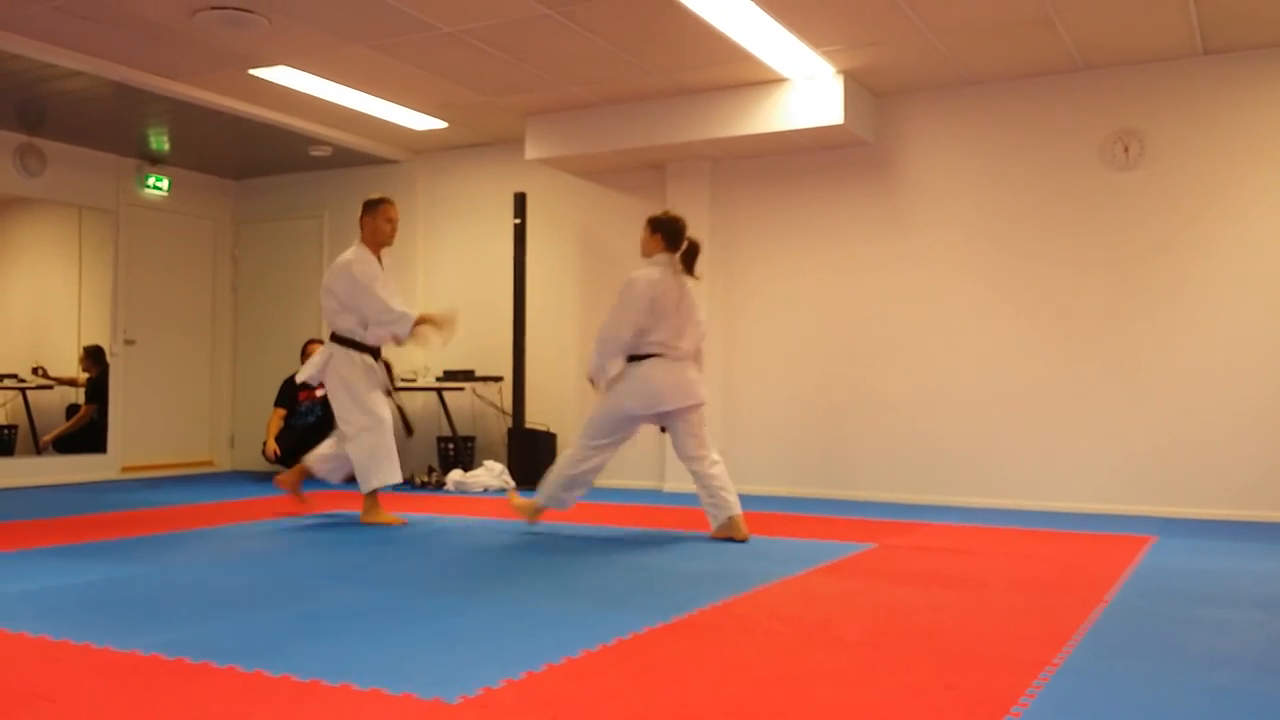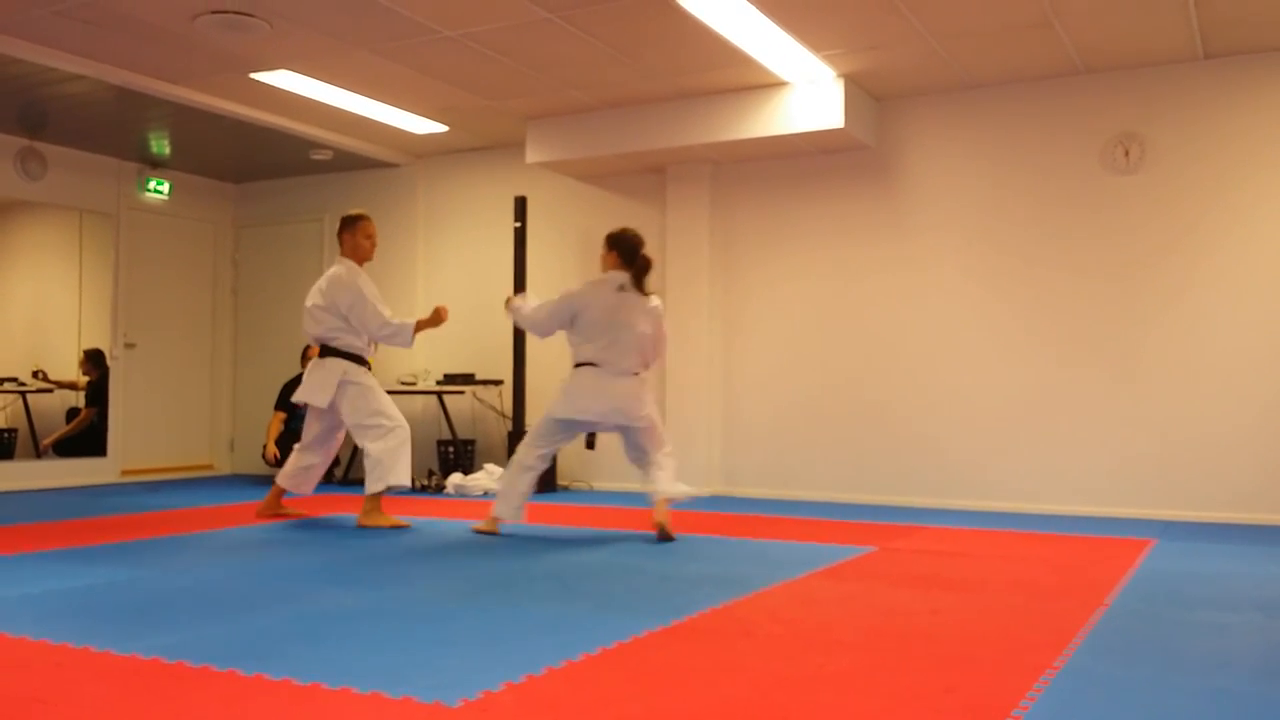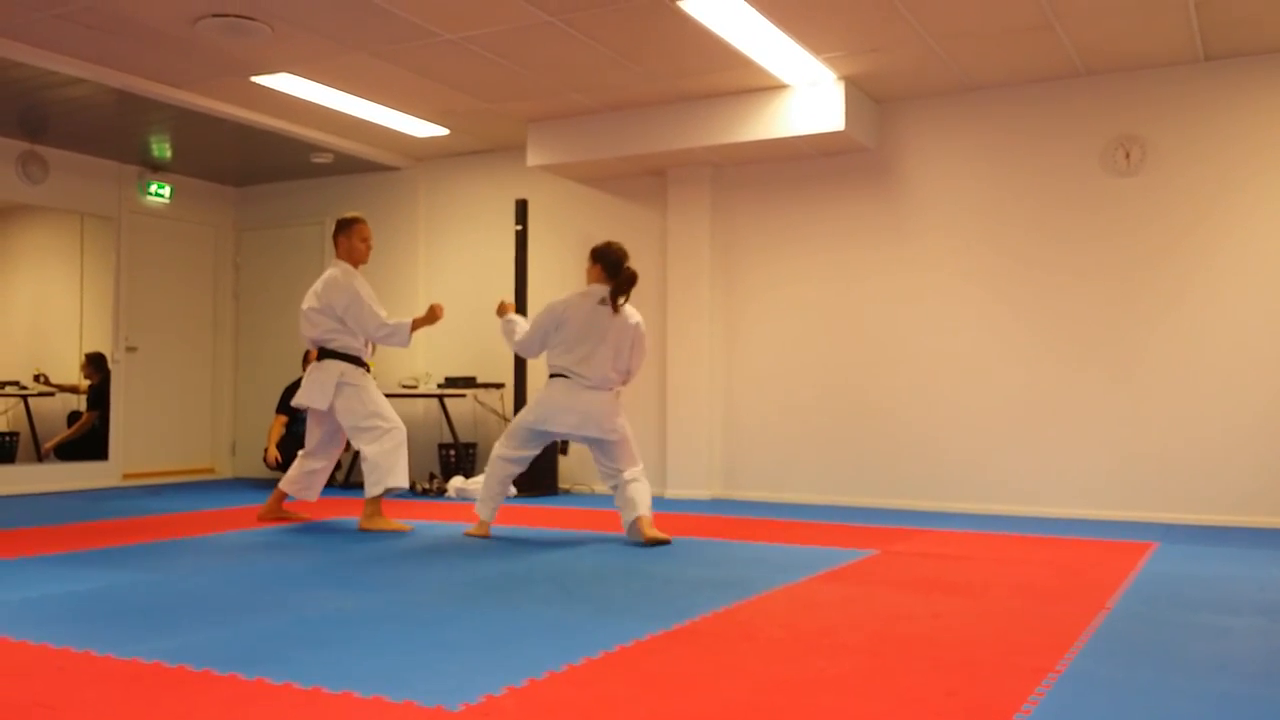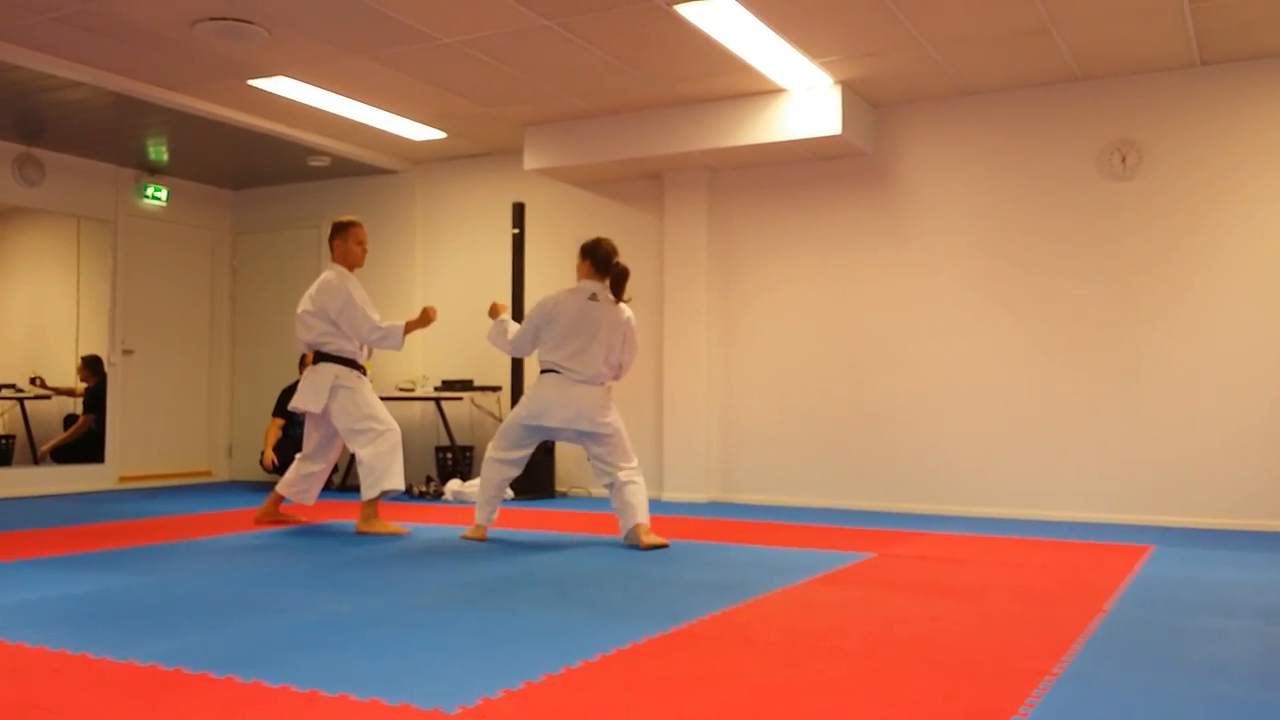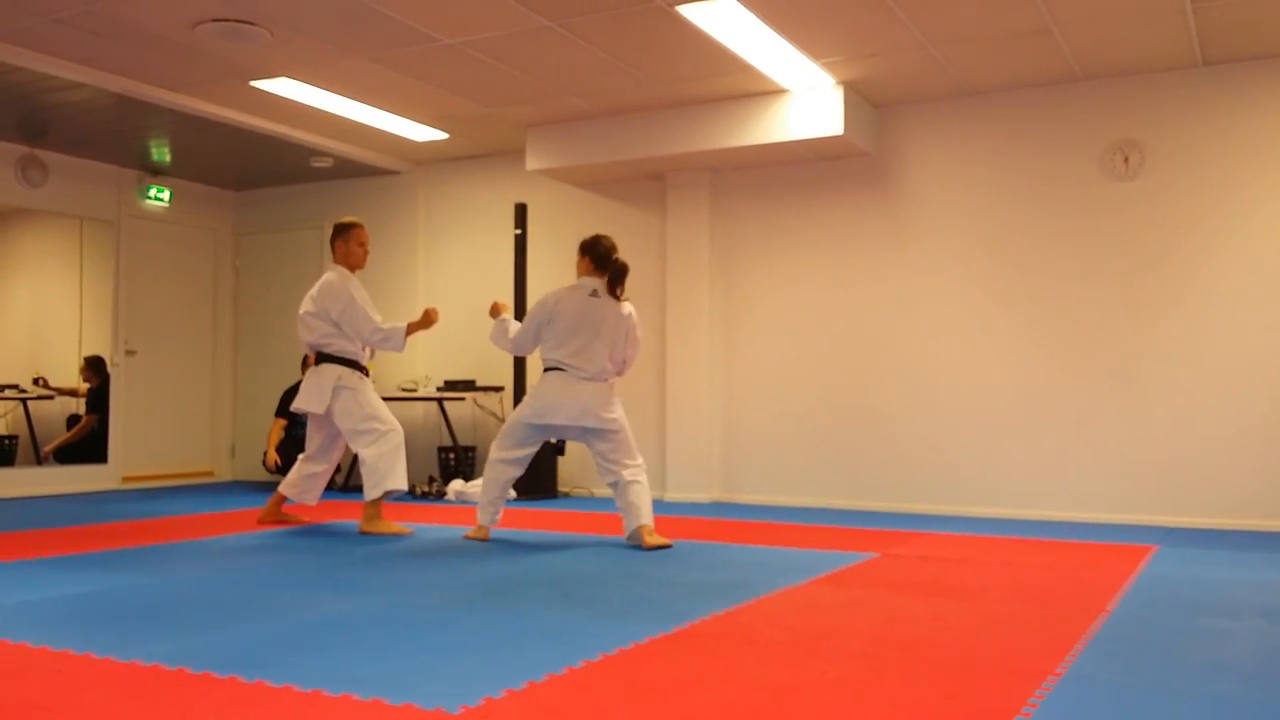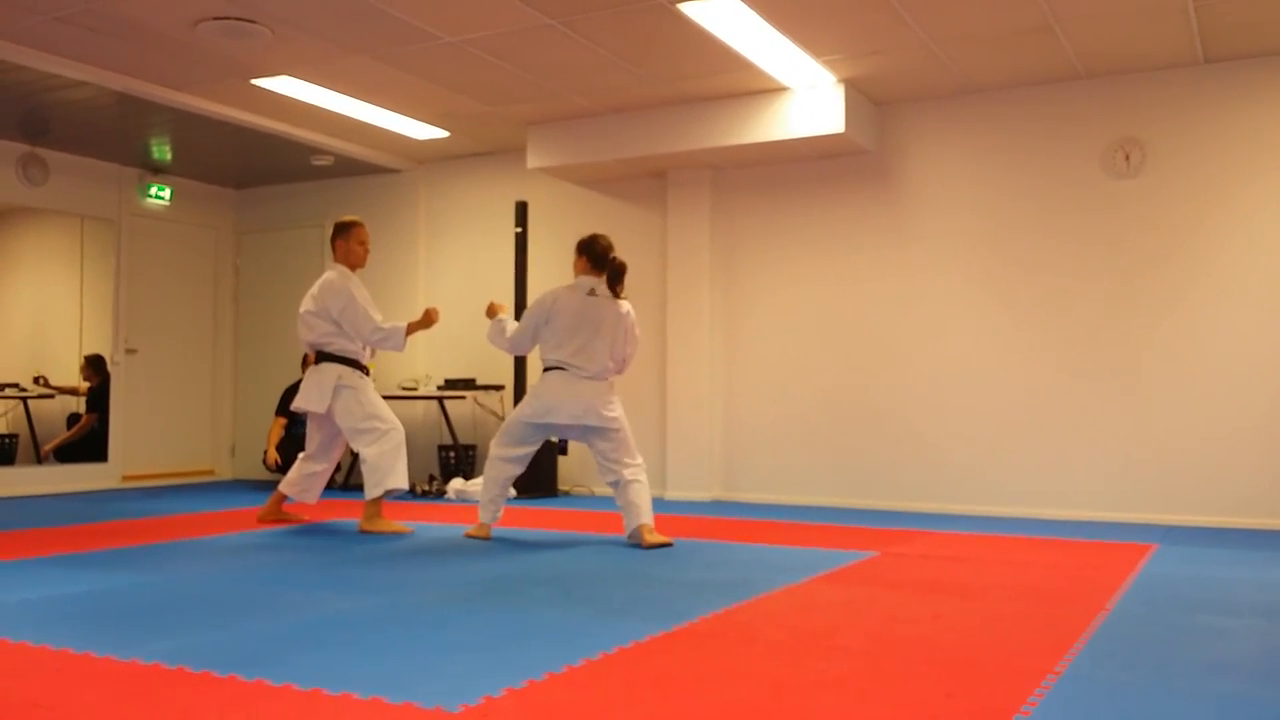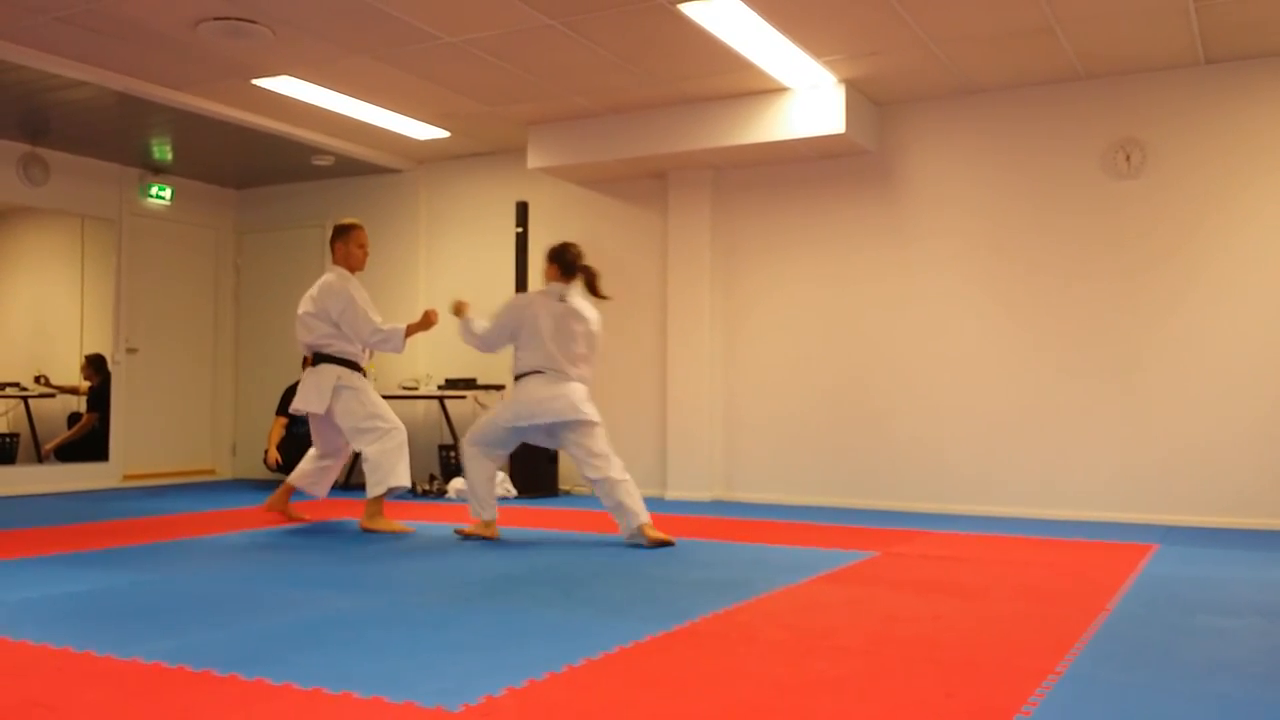
dt=0.2s
person 1, frame 1
left shoulder: (371, 265)
right shoulder: (352, 265)
left elbow: (385, 316)
right elbow: (383, 312)
left wrist: (416, 328)
right wrist: (429, 320)
left hip: (360, 360)
right hip: (347, 360)
left knee: (353, 432)
right knee: (374, 423)
left ankle: (292, 477)
right ankle: (371, 507)
person 1, frame 2
left shoulder: (336, 279)
right shoulder: (350, 280)
right elbow: (381, 328)
right wrist: (427, 323)
left hip: (332, 371)
right hip: (346, 373)
left knee: (317, 443)
right knee: (392, 428)
left ankle: (272, 502)
right ankle: (371, 510)
person 1, frame 3
left shoulder: (329, 282)
right shoulder: (346, 281)
right elbow: (377, 328)
right wrist: (423, 320)
left hip: (329, 373)
right hip: (343, 374)
left knee: (320, 448)
right knee: (386, 431)
left ankle: (273, 506)
right ankle: (372, 514)
person 1, frame 4
left shoulder: (326, 284)
right shoulder: (340, 284)
right elbow: (370, 331)
right wrist: (416, 323)
left hip: (327, 376)
right hip: (339, 377)
left knee: (319, 450)
right knee: (382, 434)
left ankle: (270, 508)
right ankle: (369, 517)
person 1, frame 5
left shoulder: (329, 285)
right shoulder: (341, 286)
right elbow: (371, 333)
right wrist: (418, 325)
left hip: (331, 377)
right hip: (341, 378)
left knee: (321, 451)
right knee: (384, 434)
left ankle: (273, 509)
right ankle: (372, 517)
person 1, frame 6
left shoulder: (328, 284)
right shoulder: (342, 284)
right elbow: (372, 332)
right wrist: (418, 324)
left hip: (330, 376)
right hip: (341, 376)
left knee: (321, 450)
right knee: (385, 433)
left ankle: (273, 508)
right ankle: (372, 516)
person 1, frame 7
left shoulder: (325, 286)
right shoulder: (343, 286)
right elbow: (371, 333)
right wrist: (418, 326)
left hip: (327, 376)
right hip: (339, 378)
left knee: (330, 447)
right knee: (387, 433)
left ankle: (280, 499)
right ankle: (373, 515)
person 2, frame 1
left shoulder: (642, 281)
right shoulder: (683, 283)
left elbow: (616, 334)
right elbow: (693, 334)
left wrist: (598, 370)
left hip: (643, 378)
right hip: (682, 378)
left knee: (590, 445)
right knee: (699, 454)
left ankle: (539, 506)
right ankle: (731, 520)
person 2, frame 2
left shoulder: (584, 294)
right shoulder: (651, 304)
left elbow: (540, 323)
right elbow: (654, 353)
left wrist: (518, 305)
left hip: (585, 389)
right hip: (631, 393)
left knee: (533, 450)
right knee: (657, 457)
left ankle: (498, 518)
right ankle: (661, 507)
person 2, frame 3
left shoulder: (565, 307)
right shoulder: (633, 319)
left elbow: (526, 346)
right elbow: (630, 371)
left wrist: (509, 318)
left hip: (558, 399)
right hip: (603, 406)
left knee: (506, 454)
right knee: (627, 472)
left ankle: (484, 521)
right ankle: (643, 524)
person 2, frame 4
left shoulder: (555, 303)
right shoulder: (623, 314)
left elbow: (518, 345)
right elbow: (622, 366)
left wrist: (501, 319)
left hip: (549, 395)
right hip: (594, 402)
left knee: (500, 456)
right knee: (623, 469)
left ankle: (481, 525)
right ankle: (641, 530)
person 2, frame 5
left shoulder: (556, 300)
right shoulder: (624, 310)
left elbow: (520, 344)
right elbow: (624, 362)
left wrist: (502, 318)
left hip: (553, 392)
right hip: (598, 398)
left knee: (505, 455)
right knee: (627, 467)
left ankle: (483, 525)
right ankle: (644, 530)
person 2, frame 6
left shoulder: (553, 299)
right shoulder: (623, 309)
left elbow: (517, 343)
right elbow: (623, 360)
left wrist: (499, 318)
left hip: (553, 391)
right hip: (597, 396)
left knee: (504, 452)
right knee: (626, 466)
left ankle: (484, 523)
right ankle: (644, 529)
person 2, frame 7
left shoulder: (524, 304)
right shoulder: (589, 314)
left elbow: (486, 341)
left wrist: (465, 317)
left hip: (529, 395)
right hip: (571, 397)
left knee: (477, 447)
right knee: (604, 466)
left ankle: (486, 522)
right ankle: (642, 527)
